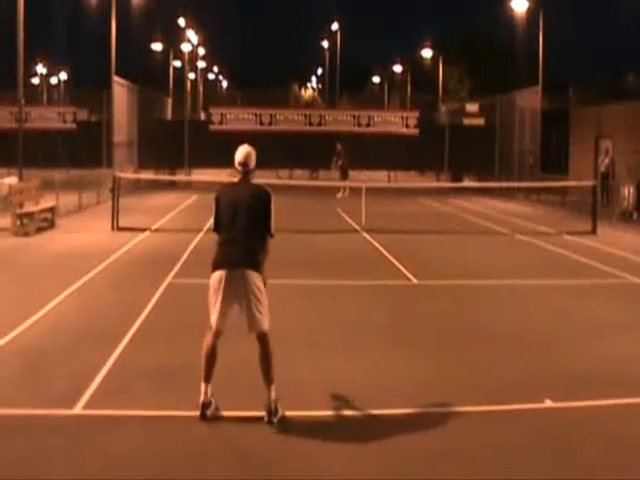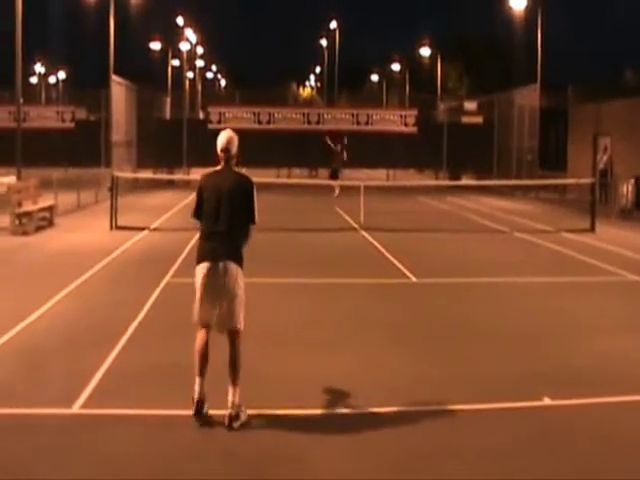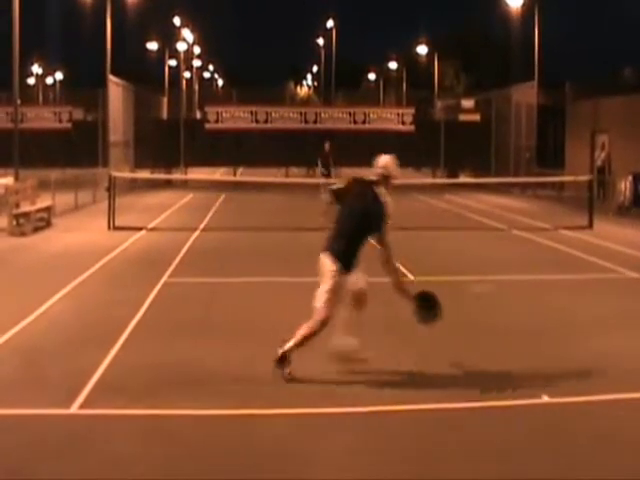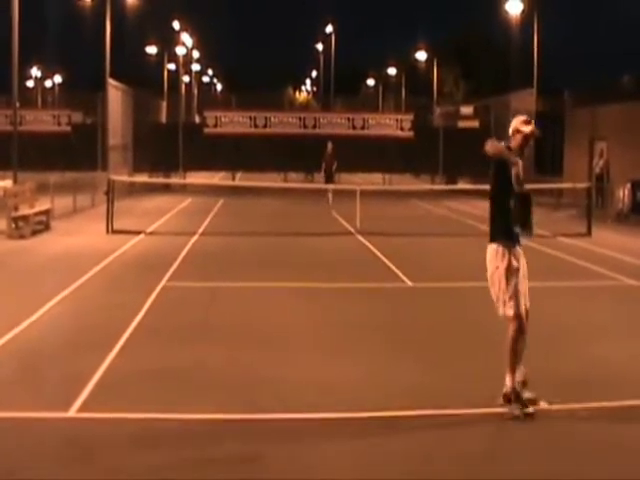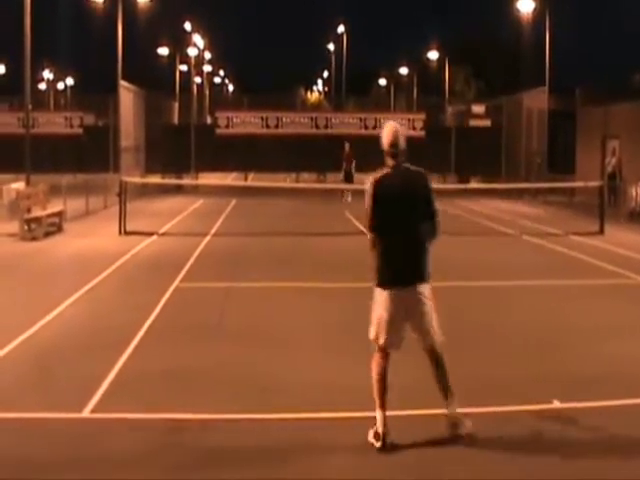
dt=1s
person 1, frame 1
left shoulder: (222, 193)
right shoulder: (263, 195)
right elbow: (266, 239)
right wrist: (260, 267)
left hip: (221, 267)
right hip: (249, 268)
left knee: (214, 331)
right knee: (263, 334)
left ankle: (205, 397)
right ankle: (271, 402)
person 1, frame 2
left shoulder: (205, 181)
right shoulder: (244, 183)
left elbow: (201, 220)
right elbow: (247, 229)
left hip: (205, 258)
right hip: (230, 260)
left knee: (204, 328)
right knee: (234, 334)
left ankle: (199, 394)
right ankle: (234, 406)
person 1, frame 3
left shoulder: (356, 184)
right shoulder: (379, 203)
left elbow: (334, 195)
right elbow: (384, 246)
right wrist: (398, 281)
left hip: (331, 252)
right hip: (339, 261)
right knee: (323, 318)
right ankle: (286, 353)
person 1, frame 4
left shoulder: (516, 163)
right shoulder: (503, 158)
right elbow: (490, 147)
right wrist: (513, 159)
left hip: (514, 245)
right hip: (501, 247)
left knee: (523, 314)
right knee: (516, 318)
left ankle: (519, 381)
right ankle: (510, 388)
person 1, frame 5
left shoulder: (376, 184)
right shoulder: (421, 180)
left elbow: (373, 238)
right elbow: (432, 229)
left hip: (388, 282)
right hip: (417, 279)
left knee: (381, 353)
right knee: (433, 350)
left ankle: (380, 427)
right ankle: (453, 416)
